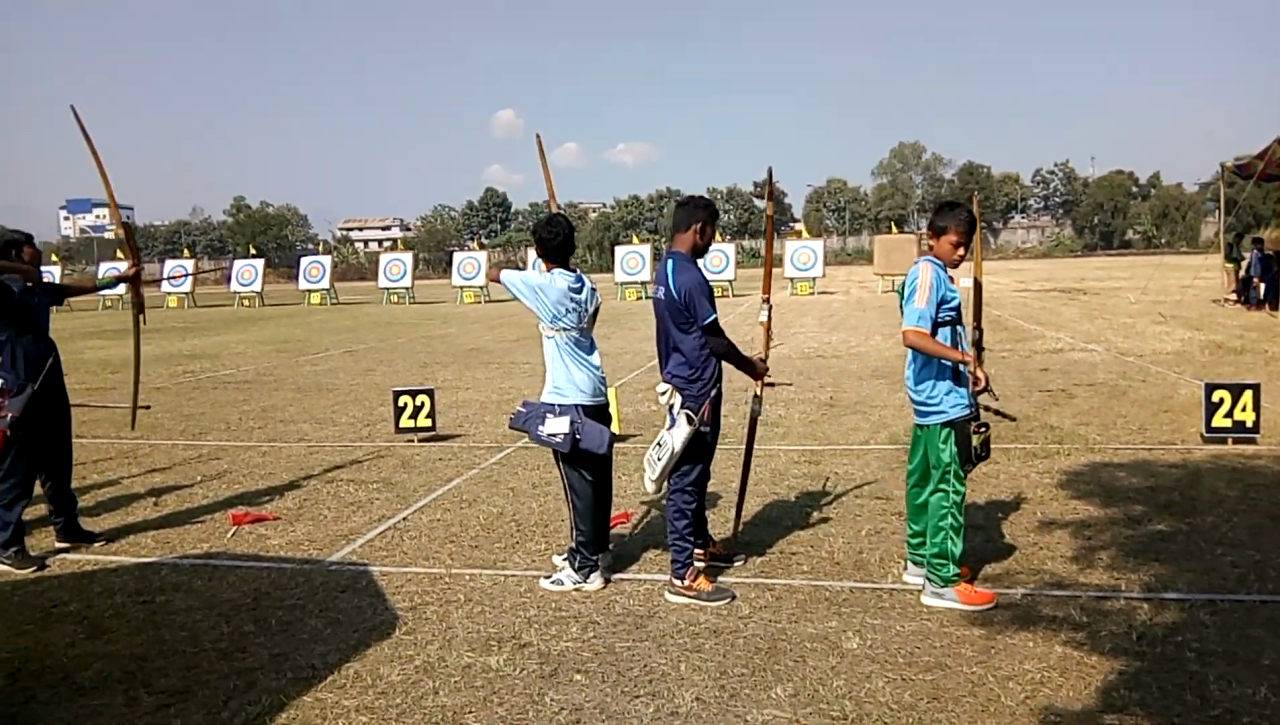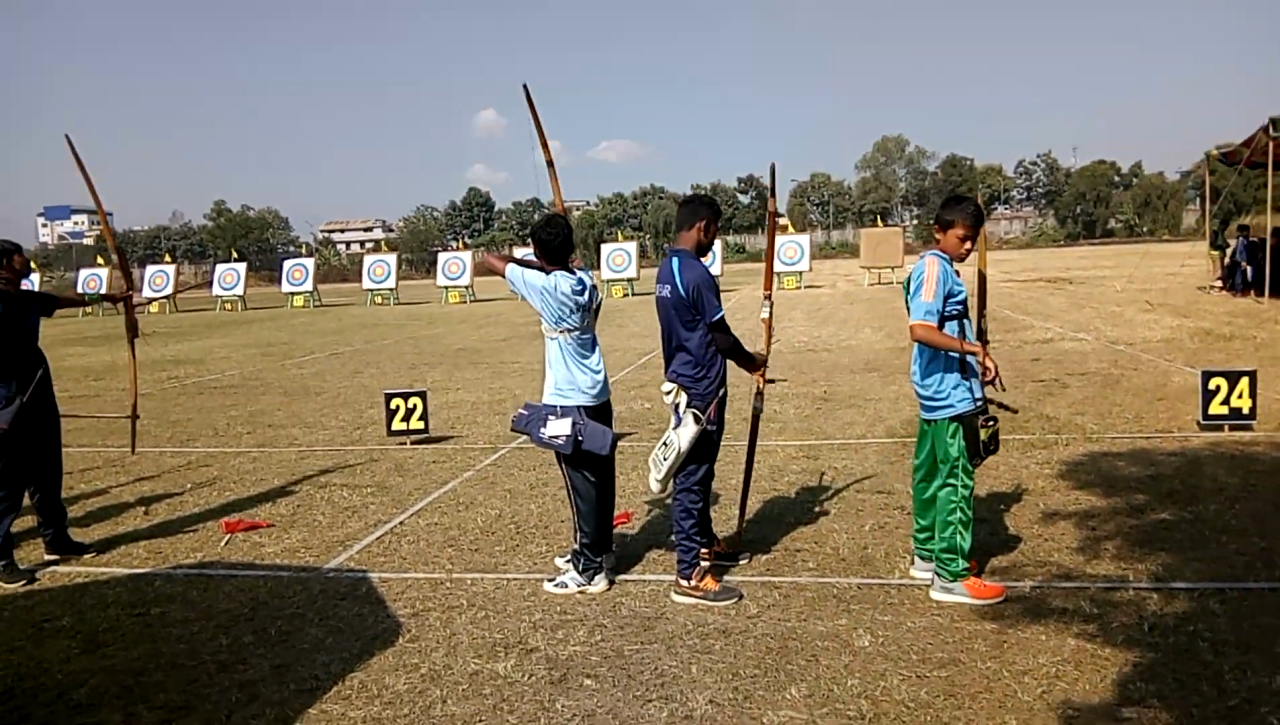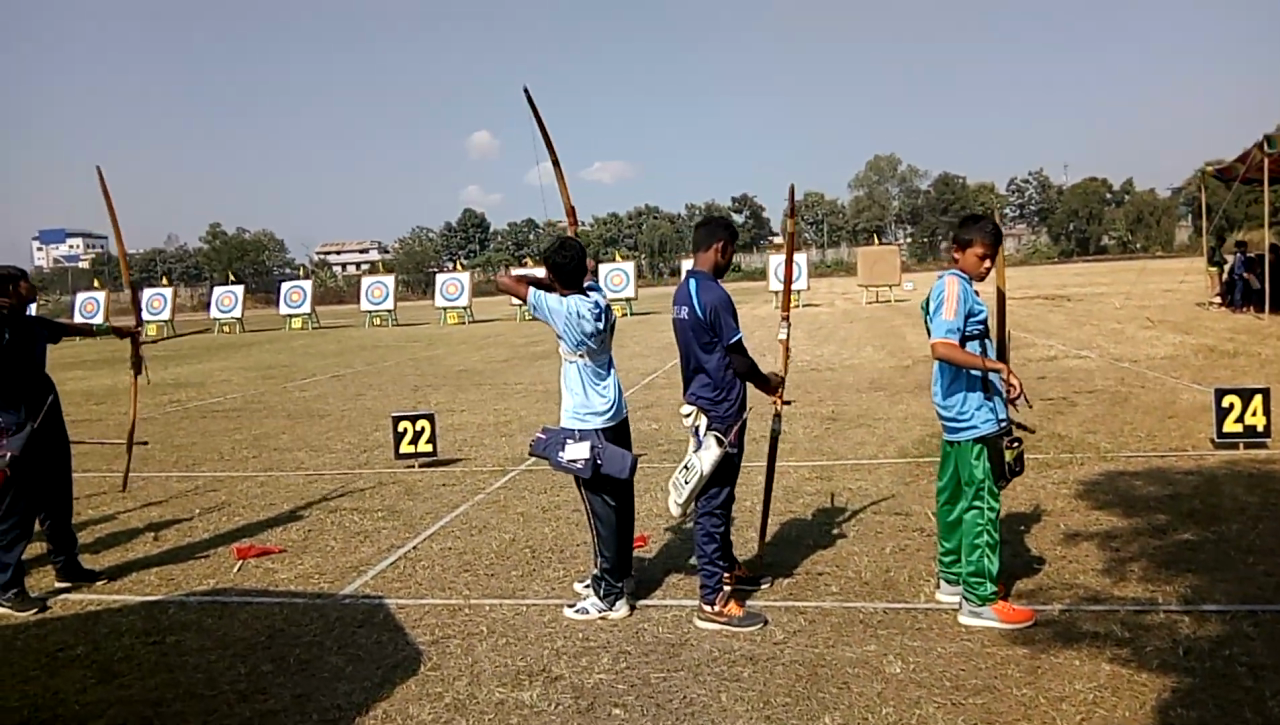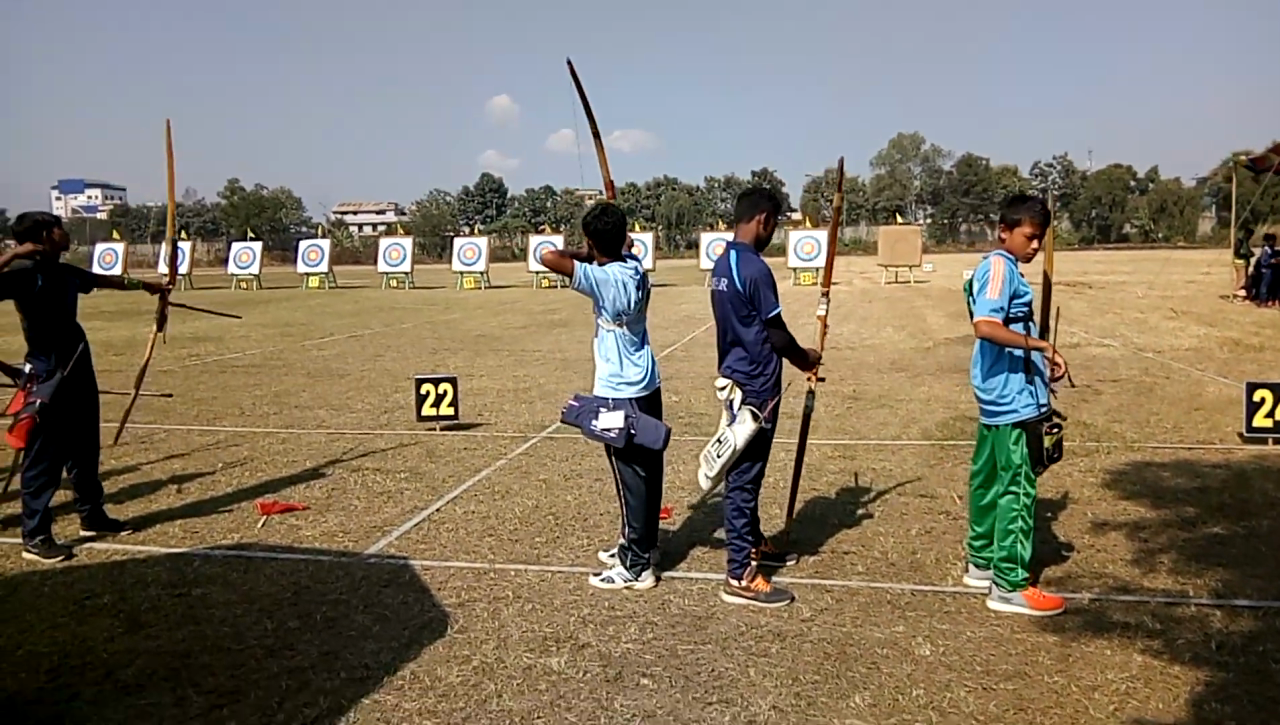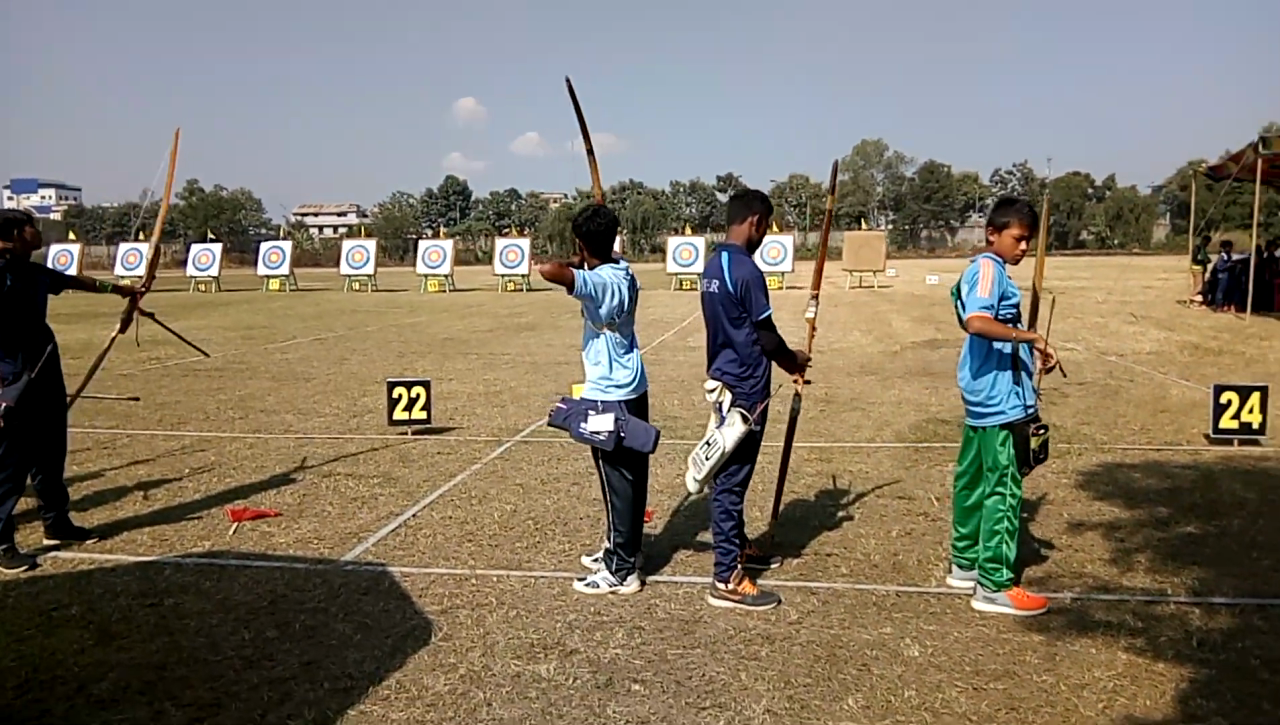
dt=0.2s
person 1, frame 1
left shoulder: (667, 269)
right shoulder: (689, 277)
right elbow: (715, 341)
left wrist: (741, 360)
right wrist: (751, 366)
left hip: (687, 385)
right hip: (694, 391)
left knee: (696, 473)
right knee: (686, 479)
left ankle: (701, 545)
right ankle: (682, 576)
person 1, frame 2
left shoulder: (667, 269)
right shoulder: (696, 274)
right elbow: (721, 337)
left wrist: (740, 358)
right wrist: (751, 360)
left hip: (686, 382)
right hip: (699, 389)
left knee: (698, 471)
right knee: (691, 477)
left ankle: (705, 544)
right ankle: (689, 576)
person 1, frame 3
left shoulder: (684, 291)
right shoulder: (714, 296)
right elbow: (738, 359)
left wrist: (757, 380)
right wrist: (767, 382)
left hip: (704, 404)
right hip: (720, 411)
left knee: (718, 495)
right knee: (713, 501)
left ankle: (725, 568)
right ankle: (712, 602)
person 1, frame 4
left shoulder: (722, 264)
right shoulder: (755, 269)
right elbow: (776, 334)
left wrist: (794, 356)
right wrist: (805, 358)
left hip: (737, 378)
right hip: (755, 386)
left knee: (747, 471)
right knee: (744, 475)
left ankle: (752, 544)
right ankle: (740, 576)
person 1, frame 5
left shoulder: (713, 265)
right shoulder: (746, 271)
right elbow: (766, 336)
left wrist: (781, 358)
right wrist: (793, 360)
left hip: (725, 379)
right hip: (744, 387)
left knee: (732, 473)
right knee: (731, 478)
left ankle: (737, 547)
right ankle: (726, 579)
person 2, frame 1
left shoulder: (935, 274)
right shoulder: (927, 273)
right elbow: (913, 335)
left wrist: (963, 362)
right wrist: (966, 359)
left hip: (934, 399)
right hip: (943, 400)
left knee: (926, 480)
right knee: (947, 487)
left ankle: (920, 559)
right ankle: (942, 581)
person 2, frame 2
left shoulder: (940, 267)
right shoulder: (933, 268)
right elbow: (920, 329)
left wrist: (970, 351)
right wrist: (975, 349)
left hip: (941, 392)
right hip: (949, 394)
left knee: (933, 474)
right knee: (955, 481)
left ankle: (928, 554)
right ankle: (951, 575)
person 2, frame 3
left shoulder: (959, 287)
right shoulder: (953, 288)
right elbow: (942, 348)
left wrist: (993, 369)
right wrist: (998, 367)
left hip: (962, 413)
right hip: (972, 415)
left knee: (957, 496)
right knee: (981, 503)
left ankle: (954, 578)
right ankle: (979, 600)
person 2, frame 4
left shoulder: (1001, 267)
right shoulder: (999, 267)
right elbow: (985, 326)
left wrist: (1035, 350)
right wrist: (1041, 345)
left hip: (999, 395)
right hip: (1011, 398)
left knee: (990, 479)
right knee: (1016, 488)
left ankle: (983, 562)
right ankle: (1009, 586)
person 2, frame 5
left shoulder: (986, 270)
right shoulder: (988, 269)
right elbow: (975, 321)
right wrist: (1031, 337)
left hip: (984, 396)
right hip: (999, 399)
left knee: (974, 481)
right knee: (1002, 489)
left ankle: (966, 563)
right ankle: (994, 586)
person 3, frame 1
left shoulder: (541, 285)
right shoulder: (586, 286)
left elbow: (492, 274)
left wrist: (532, 270)
left hip: (566, 401)
right hip: (595, 395)
left knee: (579, 483)
right knee: (597, 477)
left ankle: (586, 568)
right ankle: (593, 549)
person 3, frame 2
left shoulder: (546, 286)
right shoulder: (587, 282)
left elbow: (490, 261)
left wrist: (531, 262)
left hip: (567, 402)
right hip: (597, 395)
left knee: (582, 484)
right knee: (600, 477)
left ankle: (590, 570)
right ankle: (597, 549)
person 3, frame 3
left shoulder: (565, 310)
right shoulder: (599, 300)
left elbow: (506, 282)
right elbow: (587, 278)
left wrist: (543, 283)
left hip: (585, 425)
right hip: (614, 418)
left knee: (602, 508)
right knee: (618, 501)
left ankle: (610, 596)
right ankle: (615, 574)
person 3, frame 4
left shoulder: (607, 279)
right shoulder: (635, 268)
left elbow: (549, 257)
right elbow: (624, 246)
left wrist: (585, 255)
left hip: (619, 395)
right hip: (646, 388)
left knee: (631, 478)
right knee: (646, 472)
left ankle: (637, 567)
right ankle: (639, 544)
person 3, frame 5
left shoulder: (599, 282)
right shoulder: (623, 271)
left elbow: (549, 271)
left wrist: (576, 263)
left hip: (608, 397)
right hip: (633, 391)
left knee: (618, 481)
right knee: (631, 478)
left ankle: (622, 570)
right ankle: (622, 550)
person 4, frame 1
left shoulder: (37, 287)
left elbow: (78, 287)
left wrist: (119, 278)
left hip: (49, 387)
left knee: (57, 464)
left ankle: (67, 527)
person 4, frame 2
left shoulder: (28, 299)
left elbow: (69, 299)
left wrist: (108, 296)
left hip: (38, 399)
left knee: (47, 475)
left ankle: (56, 540)
person 4, frame 3
left shoulder: (34, 325)
left elbow: (74, 328)
left wrist: (113, 329)
left hip: (49, 425)
left knee: (58, 502)
left ankle: (67, 567)
person 4, frame 4
left shoulder: (67, 272)
left elbow: (104, 280)
left wrist: (142, 285)
left hip: (78, 373)
right hip: (47, 379)
left knee: (84, 451)
right knee: (44, 459)
left ankle: (91, 516)
right ankle: (35, 537)
person 4, frame 5
left shoulder: (37, 273)
left elbow: (77, 281)
left wrist: (117, 288)
left hip: (45, 376)
left knee: (50, 456)
left ankle: (57, 524)
